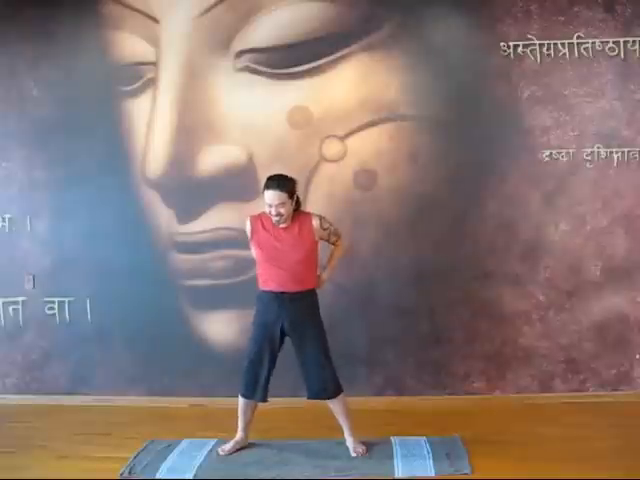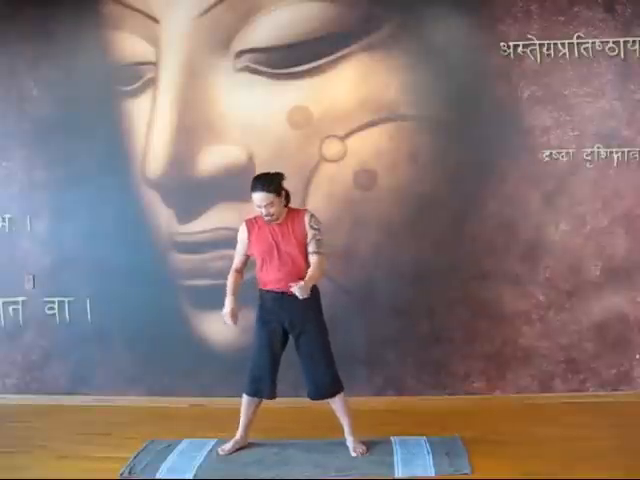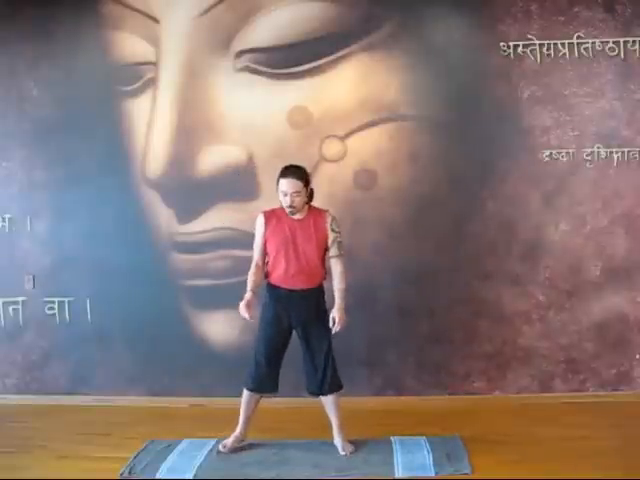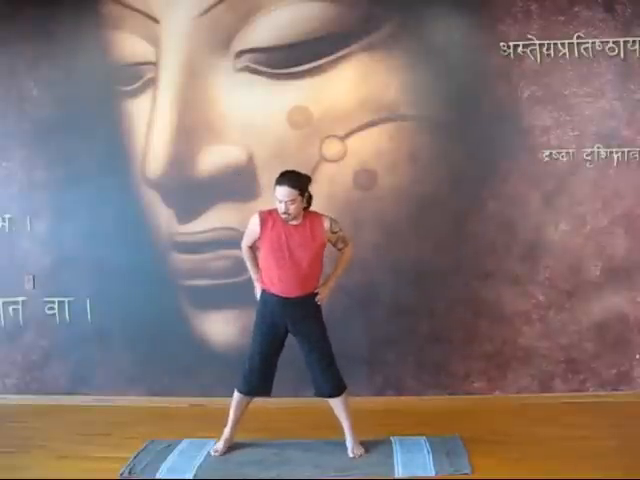
dt=1s
person 1, frame 1
left shoulder: (314, 223)
right shoulder: (253, 224)
left elbow: (339, 242)
left wrist: (325, 275)
left hip: (304, 305)
right hip: (268, 306)
left knee: (323, 373)
right knee: (253, 372)
left ankle: (349, 435)
right ankle: (241, 435)
person 1, frame 2
left shoulder: (306, 220)
right shoulder: (249, 228)
left elbow: (317, 262)
right elbow: (237, 268)
left wrist: (307, 283)
right wrist: (230, 298)
left hip: (304, 303)
right hip: (270, 305)
left knee: (323, 370)
right knee: (259, 372)
left ankle: (350, 434)
right ankle: (241, 435)
person 1, frame 3
left shoulder: (326, 220)
right shoulder: (266, 219)
left elbow: (337, 265)
right elbow: (258, 263)
left wrist: (339, 305)
right wrist: (249, 294)
left hip: (312, 300)
right hip: (277, 300)
left knee: (323, 367)
right knee: (261, 366)
left ankle: (338, 434)
right ankle: (240, 432)
person 1, frame 4
left shoulder: (324, 224)
right shoulder: (261, 220)
left elbow: (347, 249)
right elbow: (246, 246)
left wrist: (329, 284)
right wrist: (257, 281)
left hip: (306, 306)
right hip: (271, 304)
left knee: (326, 370)
right knee: (254, 370)
left ankle: (350, 435)
right ankle: (228, 434)
